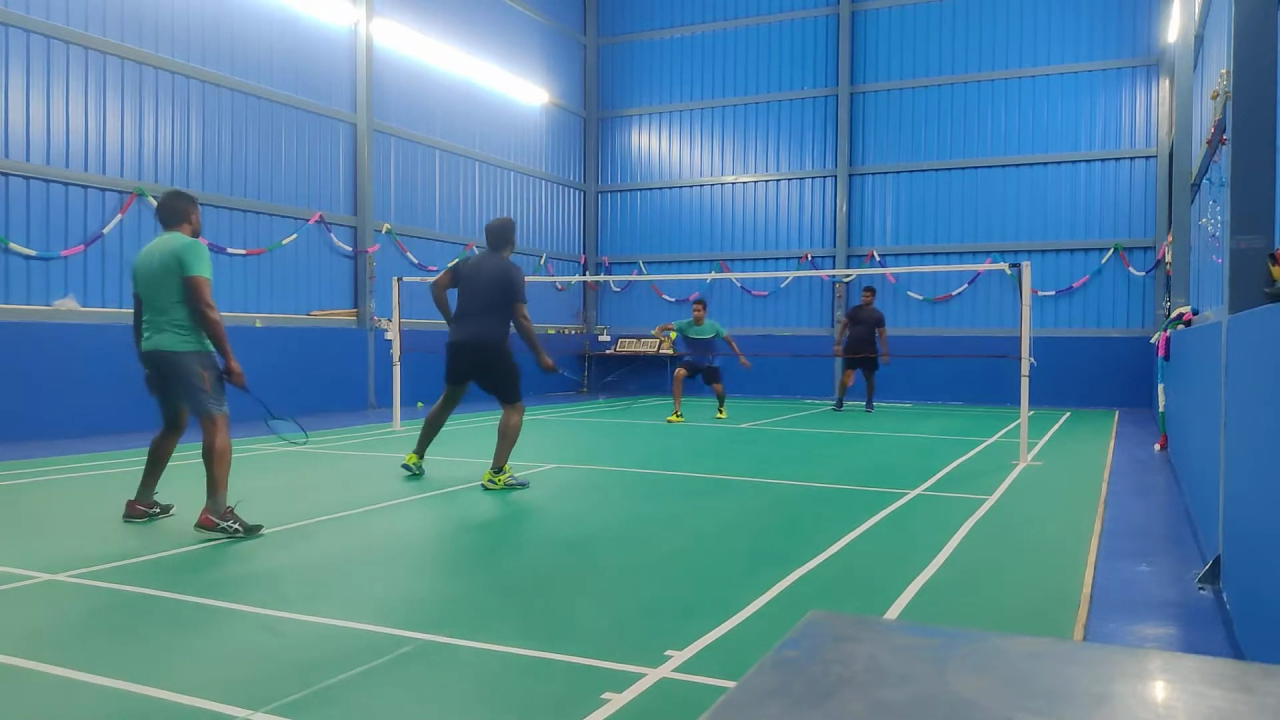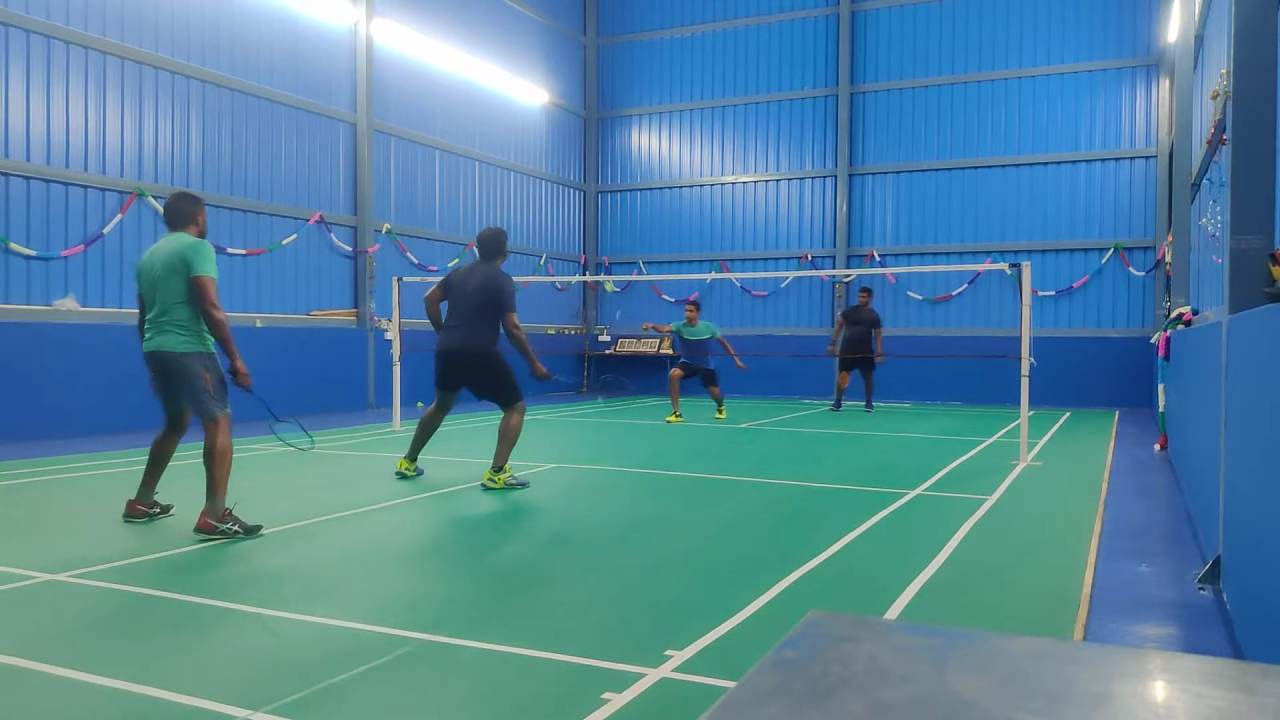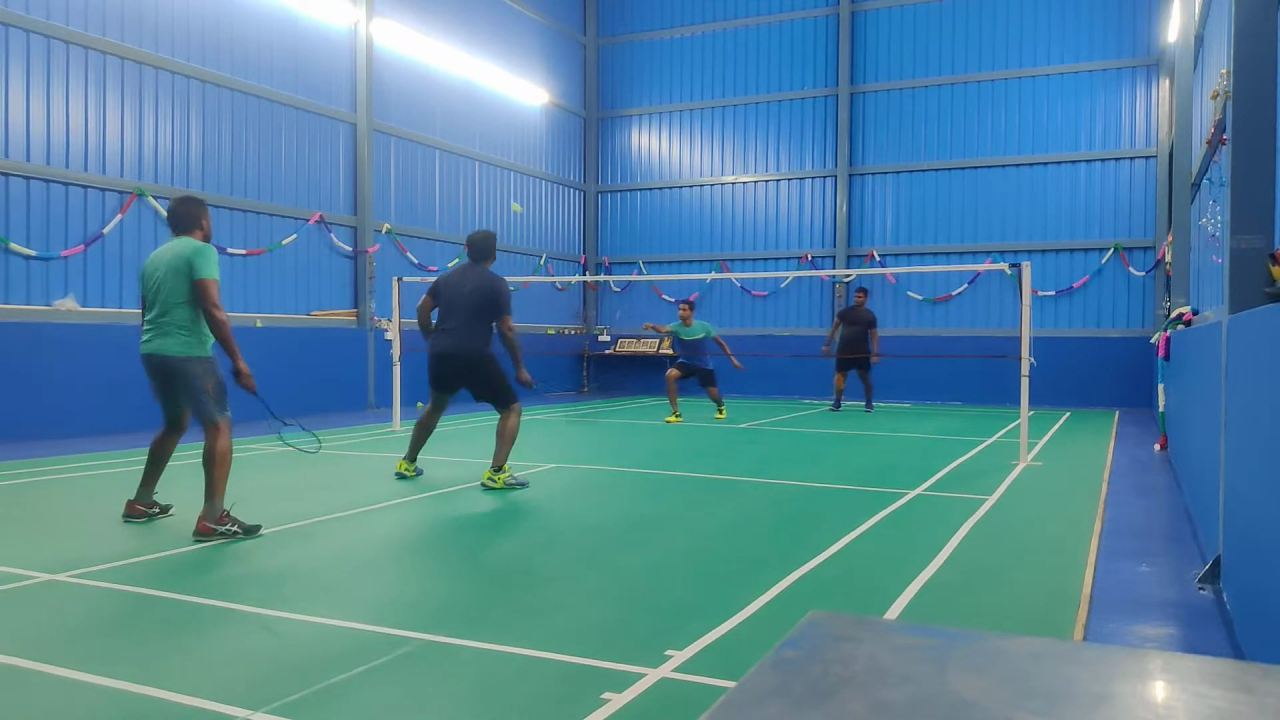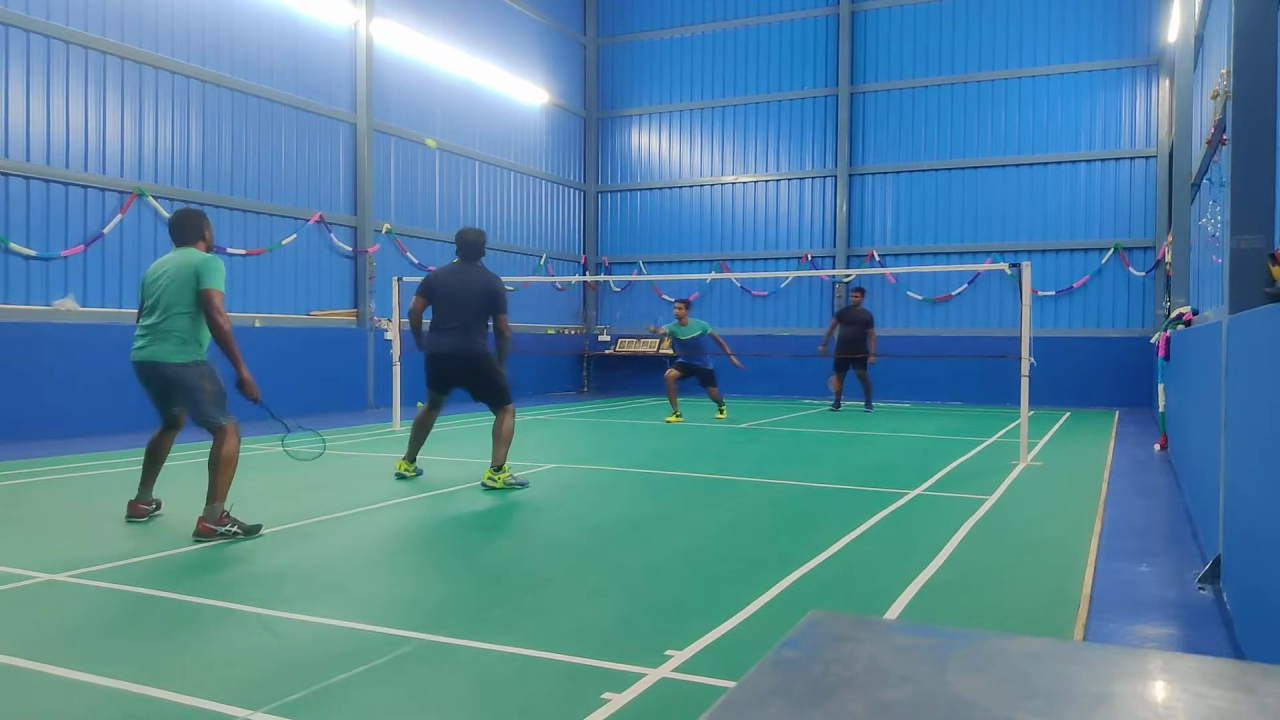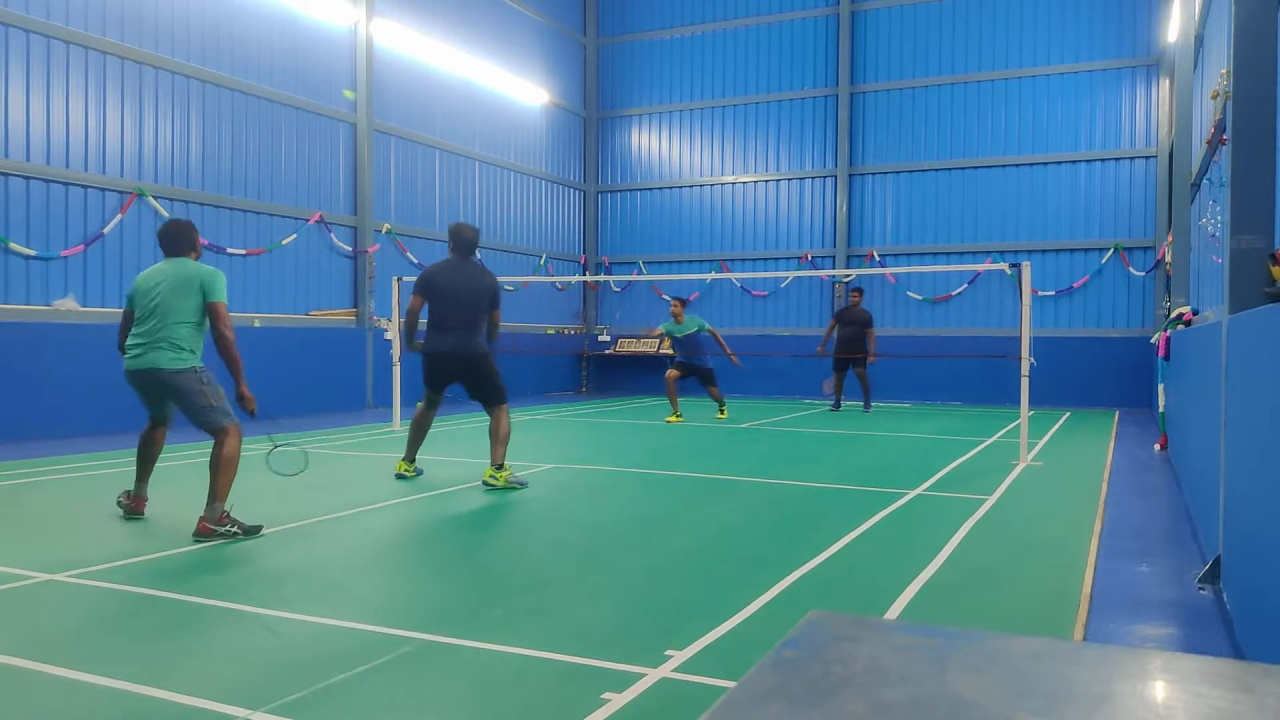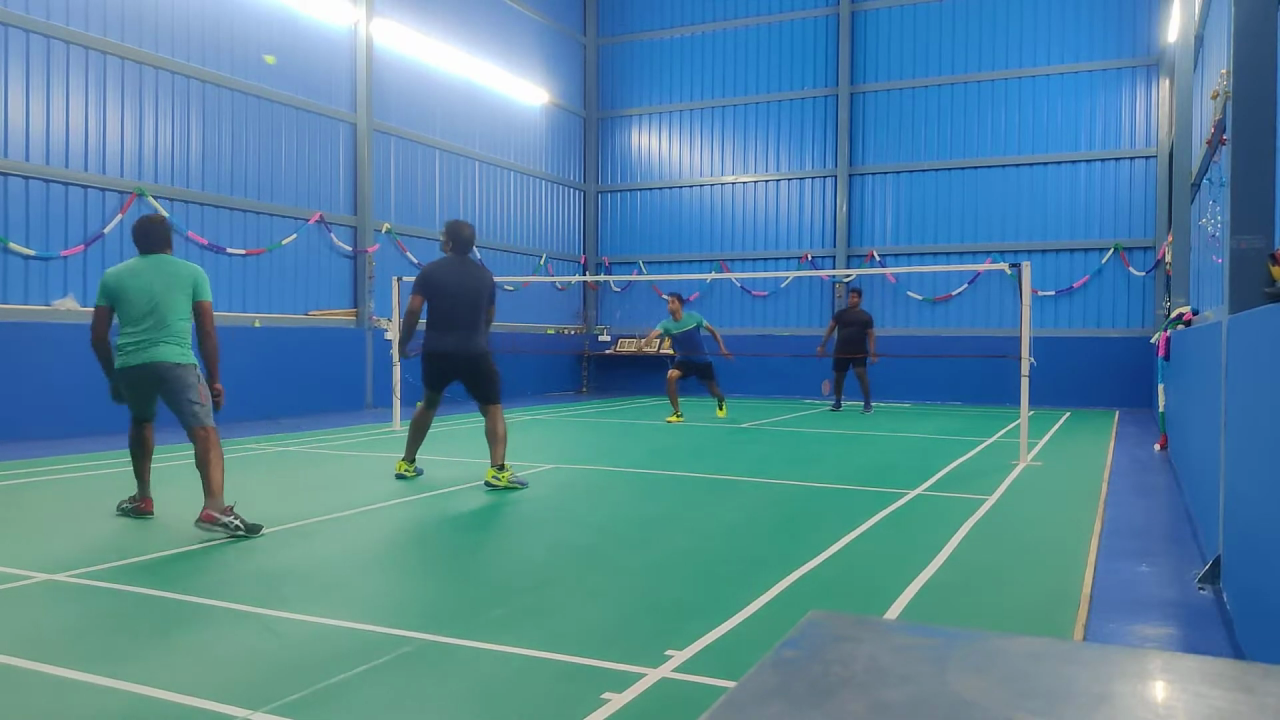
dt=0.1s
person 1, frame 1
left shoulder: (143, 255)
right shoulder: (192, 247)
left elbow: (138, 318)
right elbow: (204, 307)
left wrist: (148, 364)
right wrist: (230, 358)
left hip: (153, 350)
right hip: (187, 350)
left knee: (173, 424)
right knee: (216, 422)
left ankle: (142, 501)
right ankle: (216, 512)
person 1, frame 2
left shoulder: (149, 255)
right shoulder: (197, 247)
left elbow: (144, 316)
right elbow: (210, 307)
right wrist: (235, 357)
left hip: (156, 350)
right hip: (189, 351)
left knee: (175, 424)
right knee: (219, 423)
left ankle: (142, 501)
right ankle: (215, 515)
person 1, frame 3
left shoulder: (154, 258)
right shoulder: (202, 251)
right elbow: (212, 309)
right wrist: (238, 360)
left hip: (152, 352)
right hip: (187, 354)
left knee: (175, 424)
right knee: (219, 427)
left ankle: (142, 502)
right ankle: (212, 517)
person 1, frame 4
left shoulder: (156, 267)
right shoulder: (207, 262)
right elbow: (216, 318)
right wrist: (242, 370)
left hip: (144, 359)
right hip: (182, 360)
left knee: (171, 422)
right knee: (226, 430)
left ankle: (142, 501)
right ankle: (213, 518)
person 1, frame 5
left shoulder: (142, 278)
right shoulder: (210, 276)
left elbow: (123, 337)
right elbow: (224, 333)
right wrist: (241, 384)
left hip: (137, 368)
right hip: (180, 367)
left knee: (158, 421)
right knee: (228, 433)
left ankle: (136, 497)
right ankle: (213, 518)
person 1, frame 6
left shoulder: (113, 275)
right shoulder: (193, 273)
left elbow: (98, 335)
right elbow: (206, 331)
left wrist: (113, 378)
right wrist: (213, 379)
left hip: (129, 365)
right hip: (175, 362)
left knee: (142, 422)
right knee: (206, 434)
left ankle: (141, 499)
right ankle: (215, 509)
person 2, frame 1
left shoulder: (469, 263)
right shoulder: (512, 271)
left elbow: (436, 287)
right elbow: (521, 320)
left wrist: (452, 321)
right wrist: (541, 355)
left hip: (459, 343)
right hip: (490, 346)
left knee: (448, 401)
right knee: (514, 408)
left ankle: (415, 456)
right ankle: (497, 473)
person 2, frame 2
left shoulder: (459, 273)
right shoulder: (502, 280)
left elbow: (430, 300)
right elbow: (512, 328)
left wrist: (442, 333)
right wrist: (534, 363)
left hip: (447, 351)
right hip: (479, 353)
left knee: (441, 406)
right knee: (515, 408)
left ankle: (408, 462)
right ankle: (497, 473)
person 2, frame 3
left shoulder: (447, 278)
right shoulder: (497, 284)
left elbow: (422, 310)
right elbow: (507, 331)
left wrist: (432, 340)
right wrist: (520, 368)
left hip: (441, 354)
right hip: (475, 356)
left knee: (435, 407)
right knee: (511, 410)
left ankle: (408, 462)
right ankle: (497, 472)
person 2, frame 4
left shoulder: (437, 275)
right shoulder: (492, 282)
left elbow: (414, 311)
right elbow: (502, 329)
left wrist: (421, 342)
right wrist: (500, 364)
left hip: (437, 354)
right hip: (473, 356)
left knee: (432, 406)
right knee: (505, 410)
left ankle: (407, 463)
right ankle: (497, 472)
person 2, frame 5
left shoulder: (431, 272)
right shoulder: (488, 278)
left elbow: (413, 310)
right elbow: (494, 323)
left wrist: (410, 340)
right wrist: (482, 347)
left hip: (436, 352)
right hip: (474, 354)
left knee: (429, 405)
right knee: (499, 410)
left ankle: (407, 464)
right ankle: (497, 470)
person 2, frame 6
left shoulder: (430, 271)
right shoulder: (485, 275)
left elbow: (412, 310)
left wrist: (403, 343)
left hip: (436, 352)
right hip: (474, 353)
left knee: (428, 405)
right knee: (493, 411)
left ankle: (406, 463)
right ankle: (498, 470)
